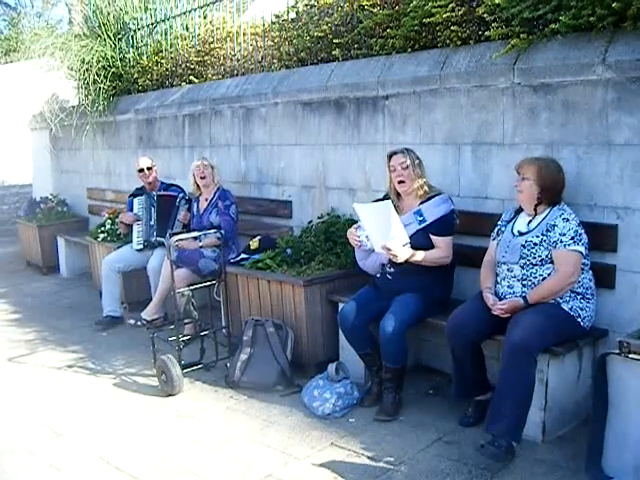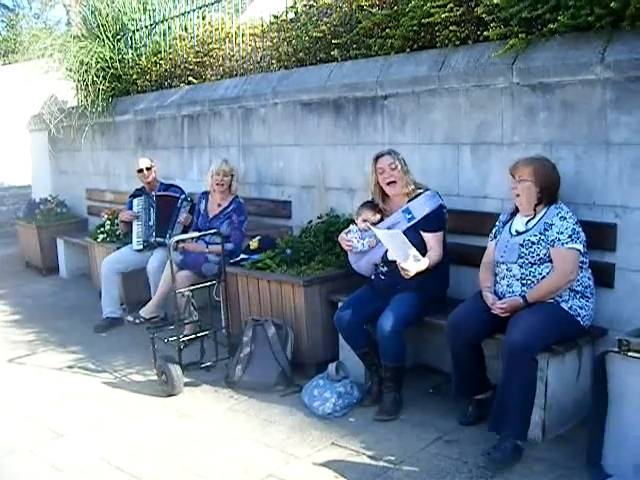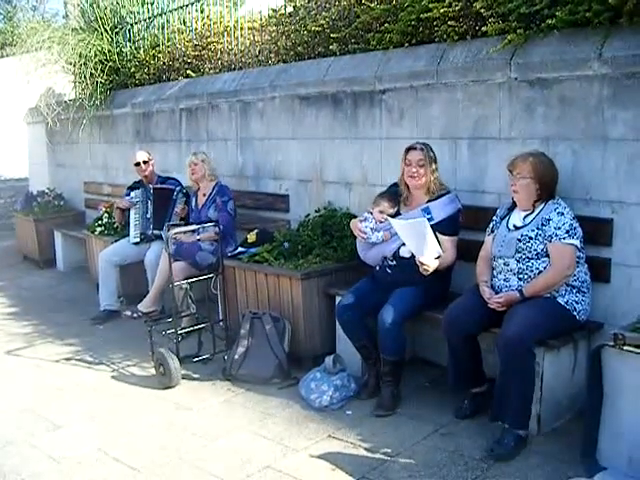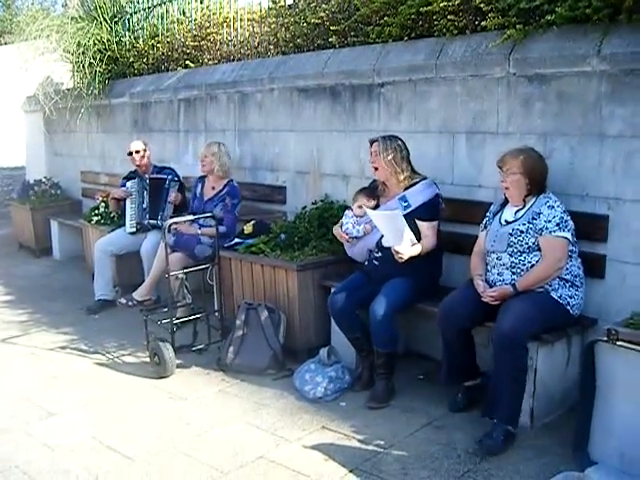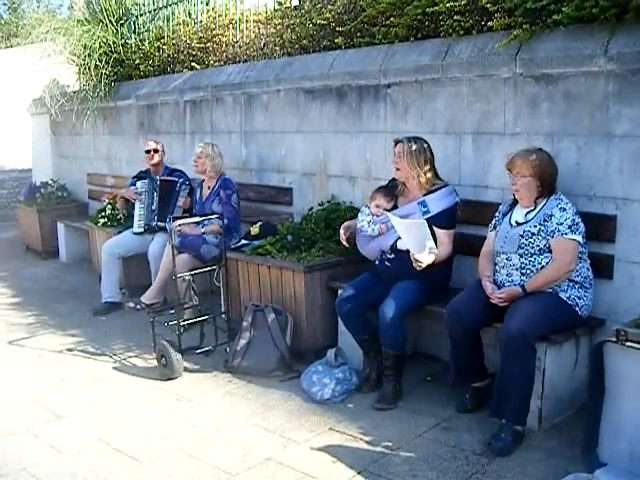
dt=1s
person 1, frame 1
left shoulder: (563, 221)
right shoulder: (509, 217)
left elbow: (567, 276)
right elbow: (489, 261)
left wrist: (523, 301)
right wrist: (488, 292)
left hip: (555, 305)
right hip: (504, 300)
left knee: (518, 343)
right knee: (458, 326)
left ankle: (504, 436)
right ankle: (481, 393)
person 1, frame 2
left shoulder: (560, 219)
right shoulder: (507, 218)
left elbow: (565, 275)
right elbow: (487, 262)
left wrist: (522, 300)
right wrist: (488, 293)
left hip: (555, 304)
right hip: (503, 300)
left knee: (518, 342)
right knee: (458, 324)
left ankle: (511, 437)
right ankle: (480, 393)
person 1, frame 3
left shoulder: (558, 214)
right shoulder: (504, 213)
left elbow: (563, 270)
right elbow: (485, 255)
left wrist: (519, 294)
right wrist: (484, 286)
left hip: (552, 298)
right hip: (500, 293)
left knee: (514, 336)
right knee: (455, 318)
left ankle: (516, 428)
right ankle: (477, 388)
person 1, frame 4
left shoulder: (549, 208)
right shoulder: (497, 209)
left elbow: (554, 263)
right elbow: (479, 251)
left wrist: (512, 289)
right wrist: (479, 280)
left hip: (546, 292)
right hip: (495, 287)
left knee: (508, 330)
right knee: (450, 311)
left ankle: (504, 423)
right ankle: (471, 381)
person 1, frame 5
left shoulder: (560, 210)
right shoulder: (506, 209)
left elbow: (565, 265)
right elbow: (487, 252)
left wrist: (521, 290)
right wrist: (487, 281)
left hip: (555, 293)
right hip: (503, 288)
left knee: (516, 331)
right knee: (458, 312)
left ankle: (512, 423)
right ankle: (479, 382)
person 2, frame 1
left shoulder: (436, 206)
right shoulder: (387, 203)
left elbow: (445, 255)
right elbow: (370, 237)
left wrist: (409, 254)
right wrist: (355, 234)
left hip: (423, 288)
right hip: (385, 283)
left knee: (390, 327)
right knee: (347, 317)
left ankle: (393, 392)
right ankle: (377, 379)
person 2, frame 2
left shoulder: (425, 202)
right shoulder: (378, 204)
left elbow: (436, 251)
left wrist: (418, 265)
right wrist: (347, 237)
left hip: (420, 286)
right hip: (382, 283)
left knee: (387, 326)
right knee: (344, 318)
left ankle: (392, 391)
right ankle: (377, 376)
person 2, frame 3
left shoulder: (443, 204)
right shoulder: (394, 193)
left elbow: (450, 252)
left wrist: (435, 264)
right wrist: (356, 223)
left hip: (421, 281)
right hip: (384, 275)
left knee: (388, 318)
right knee: (345, 309)
left ankle: (390, 386)
right ankle: (374, 369)
person 2, frame 4
left shoulder: (421, 191)
right shoulder: (376, 189)
left elbow: (430, 239)
left wrist: (412, 250)
right wrist: (339, 228)
left hip: (413, 272)
right hip: (376, 268)
left knee: (379, 310)
right knee: (337, 302)
left ankle: (384, 379)
right ankle: (367, 362)
person 2, frame 5
left shoulder: (439, 197)
right shoulder: (394, 187)
left elbow: (446, 245)
left wrist: (430, 257)
right wrist: (350, 225)
left hip: (422, 275)
right hip: (386, 269)
left knee: (389, 312)
right knee: (345, 303)
left ankle: (392, 380)
right ankle: (374, 363)
person 3, frame 1
left shoulder: (174, 191)
right shoulder: (135, 197)
right elbow: (125, 230)
left wrist: (187, 218)
right wrist: (122, 219)
left knee: (154, 266)
right knee: (109, 263)
right ankle: (113, 313)
person 3, frame 2
left shoulder: (173, 191)
right shoulder: (135, 197)
left elbow: (190, 214)
right elbow: (124, 230)
left wrist: (188, 219)
right wrist: (122, 218)
left knee: (154, 266)
right knee: (108, 264)
right ankle: (113, 314)
person 3, frame 3
left shoulder: (171, 184)
right shoulder: (133, 189)
right elbow: (119, 220)
left wrist: (184, 211)
right wrist: (118, 206)
left knee: (151, 259)
right knee: (106, 257)
right ankle: (110, 307)
person 3, frame 4
left shoulder: (167, 174)
right shoulder: (129, 179)
left elbow: (183, 202)
right elbow: (115, 209)
left wrist: (178, 199)
right wrist: (113, 196)
left hip: (160, 227)
left knee: (147, 249)
right knee: (101, 246)
right ankle: (105, 296)
person 3, frame 5
left shoulder: (178, 176)
right shoulder: (139, 178)
left elbow: (191, 201)
right elbow: (122, 207)
left wrist: (187, 203)
right wrist: (122, 194)
left hip: (167, 229)
left knee: (155, 251)
right knee: (109, 248)
right ankle: (112, 299)
person 4, frame 1
left shoulder: (224, 196)
right shoulder: (196, 201)
left elbow: (227, 233)
left wrist: (198, 244)
right wrist: (187, 242)
left hip: (221, 254)
right hip: (201, 252)
left knee: (172, 256)
right knee: (179, 275)
left ankle: (154, 309)
right ankle: (189, 326)
person 4, frame 2
left shoulder: (237, 206)
right shoulder: (203, 198)
left elbow: (235, 246)
right elbow: (195, 229)
left wrist: (204, 248)
right wrist: (188, 243)
left hip: (221, 259)
right hip: (200, 253)
left knee: (175, 259)
right knee: (181, 276)
left ankle: (153, 308)
person 4, frame 3
left shoulder: (221, 191)
right shoulder: (194, 196)
left elbow: (225, 228)
right elbow: (193, 227)
left wrist: (195, 237)
right wrist: (184, 235)
left hip: (218, 249)
right hip: (199, 247)
left knee: (169, 251)
right knee: (177, 268)
left ankle: (151, 302)
person 4, frame 4
left shoulder: (231, 189)
right shoulder: (200, 182)
left elbow: (229, 229)
right elbow: (191, 213)
left wrist: (196, 230)
right wrist: (184, 225)
left hip: (214, 242)
right hip: (194, 237)
left knee: (168, 241)
right knee: (174, 258)
left ankle: (146, 291)
person 4, frame 5
left shoulder: (225, 184)
right shoulder: (199, 187)
left elbow: (230, 222)
left wrist: (200, 230)
right wrist: (188, 227)
left hip: (222, 241)
right hip: (202, 239)
left knee: (174, 243)
right knee: (181, 259)
left ankle: (154, 294)
right ankle: (188, 309)
